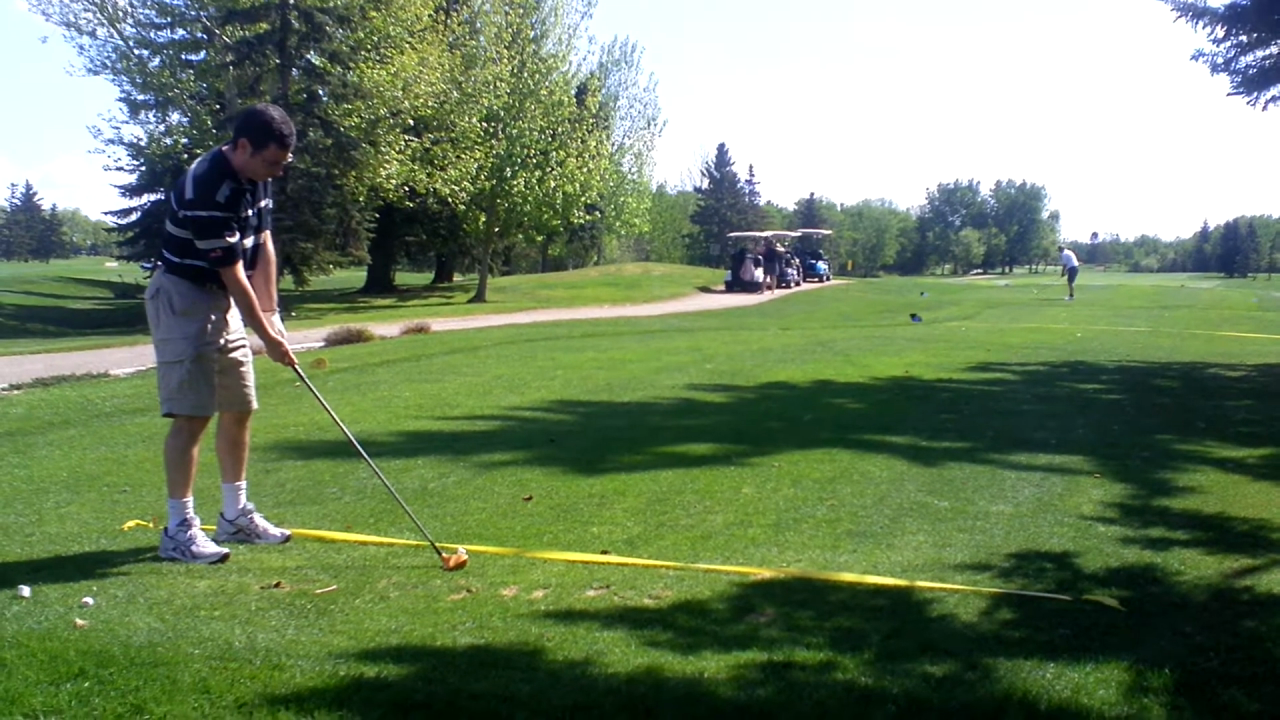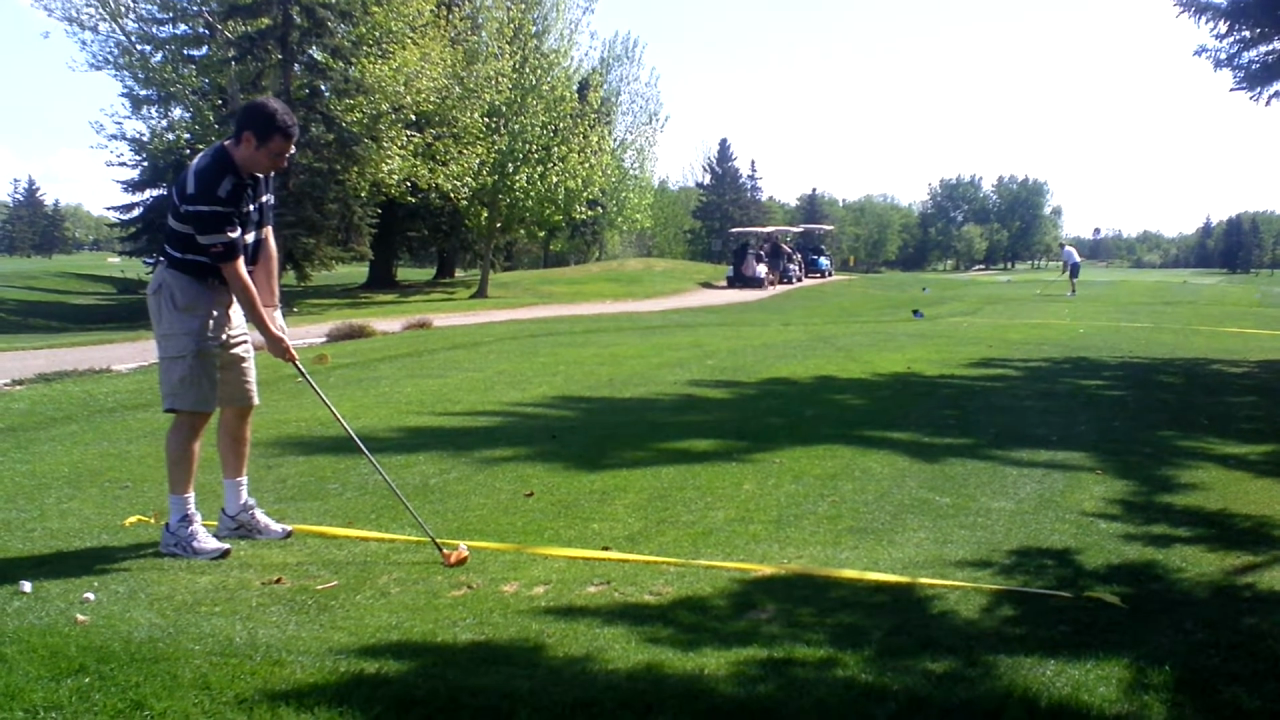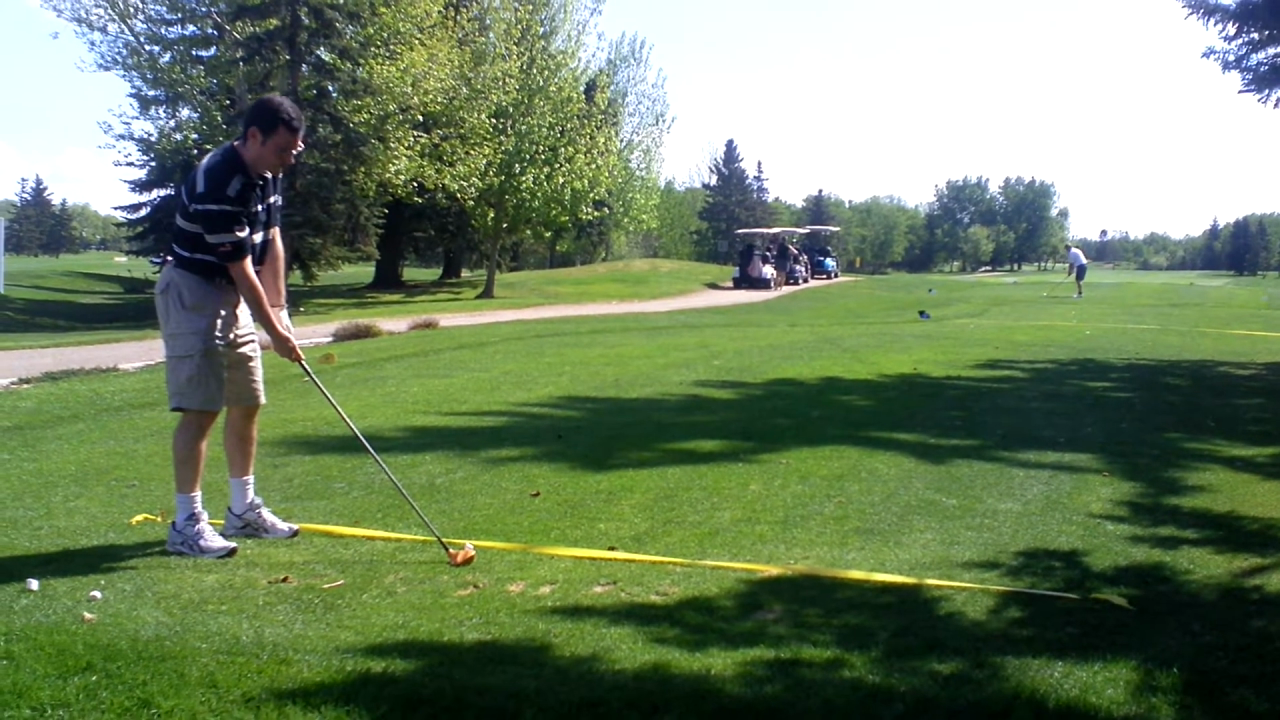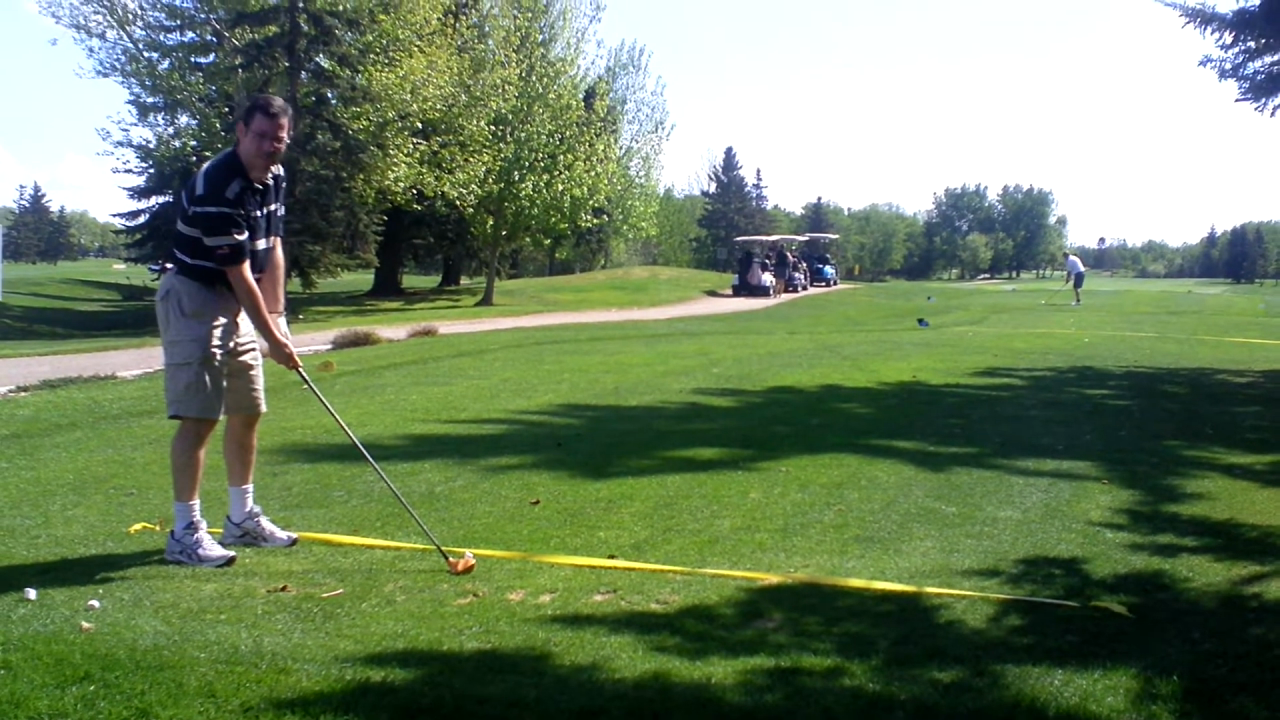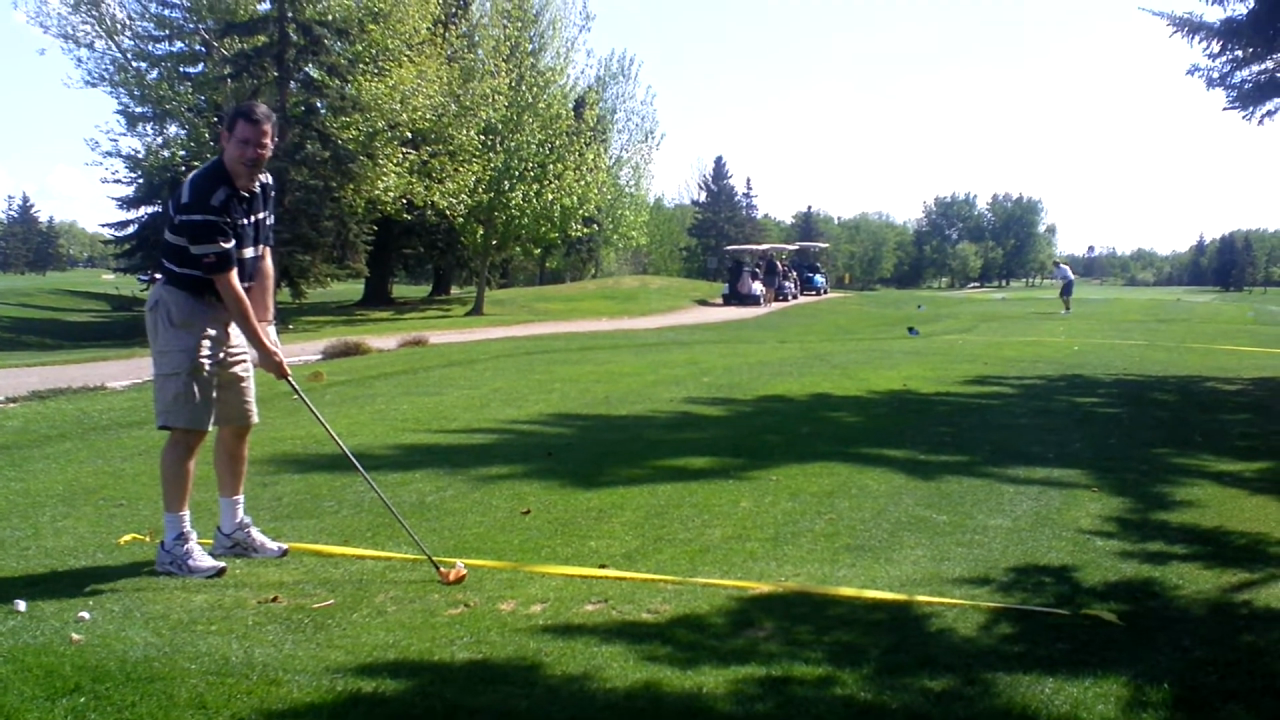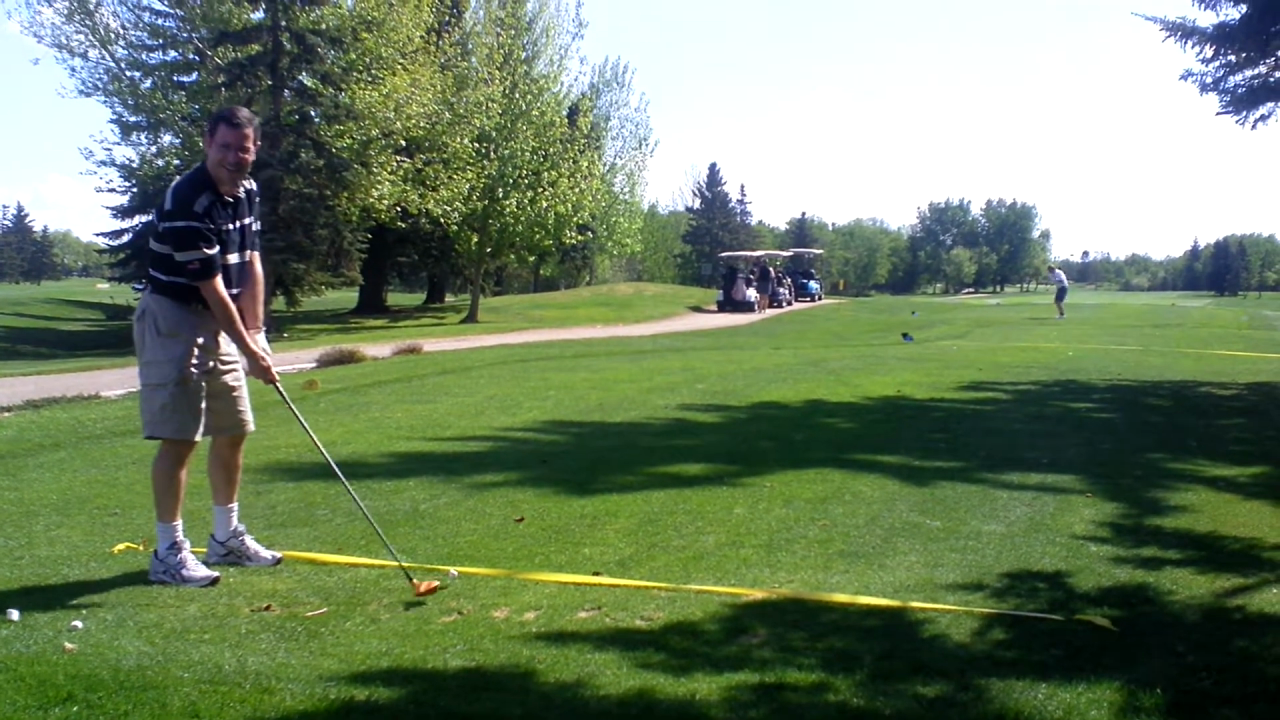
dt=0.3s
person 1, frame 1
left shoulder: (255, 176)
right shoulder: (206, 190)
left elbow: (263, 246)
right elbow: (234, 274)
left wrist: (271, 314)
right wrist: (267, 336)
left hip: (222, 298)
right hip: (184, 299)
left knee: (238, 409)
right knee: (192, 414)
left ankle: (236, 514)
right ankle: (179, 529)
person 1, frame 2
left shoulder: (258, 171)
right shoulder: (208, 185)
left elbow: (264, 241)
right elbow: (235, 270)
left wrist: (273, 309)
right wrist: (269, 332)
left hip: (224, 294)
right hip: (185, 294)
left knee: (239, 404)
right knee: (193, 409)
left ankle: (237, 510)
right ankle: (180, 524)
person 1, frame 3
left shoulder: (266, 173)
right shoulder: (218, 185)
left elbow: (271, 243)
right elbow: (242, 269)
left wrist: (279, 310)
right wrist: (275, 332)
left hip: (231, 293)
right hip: (193, 293)
left knee: (246, 403)
right knee: (200, 408)
left ankle: (243, 509)
right ankle: (187, 523)
person 1, frame 4
left shoulder: (273, 177)
right shoulder: (217, 187)
left elbow: (272, 251)
right elbow: (240, 273)
left wrist: (278, 318)
right wrist: (272, 337)
left hip: (234, 302)
right hip: (194, 300)
left knee: (246, 412)
right knee: (199, 416)
left ankle: (242, 518)
right ankle: (186, 531)
person 1, frame 5
left shoulder: (262, 185)
right shoulder: (203, 196)
left elbow: (261, 260)
right elbow: (227, 282)
left wrist: (267, 327)
right wrist: (262, 347)
left hip: (225, 313)
right hip: (183, 310)
left knee: (238, 423)
right knee: (189, 427)
left ankle: (233, 529)
right ankle: (175, 542)
person 1, frame 6
left shoulder: (246, 191)
right shoulder: (187, 202)
left elbow: (250, 264)
right elbow: (212, 288)
left wrist: (257, 333)
right wrist: (250, 350)
left hip: (215, 321)
right hip: (172, 319)
left knee: (232, 431)
right knee: (179, 436)
left ankle: (227, 537)
right ankle: (168, 552)
